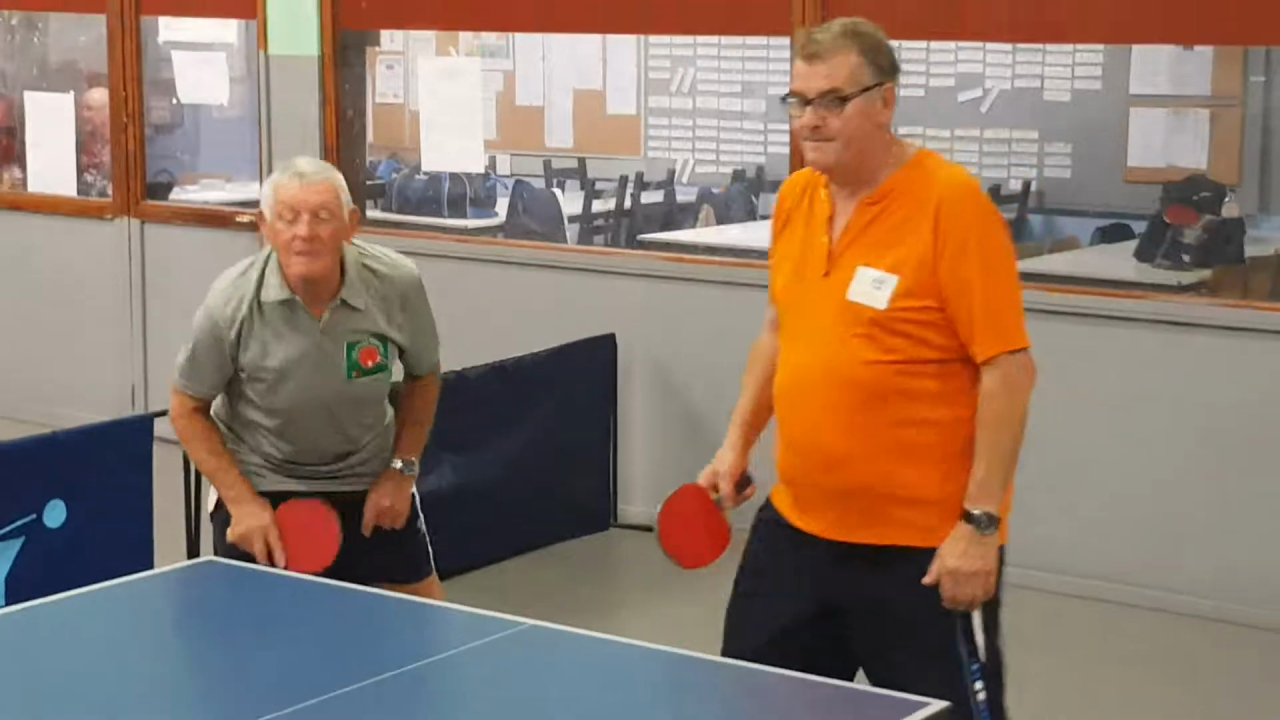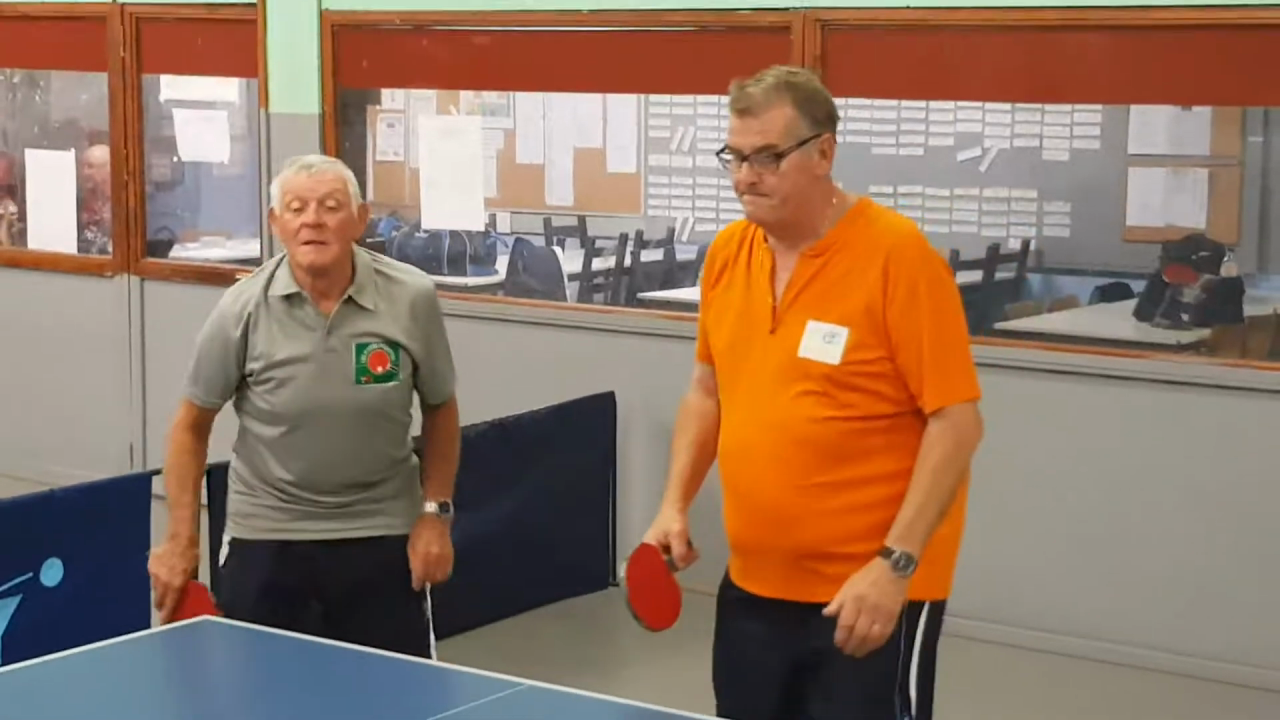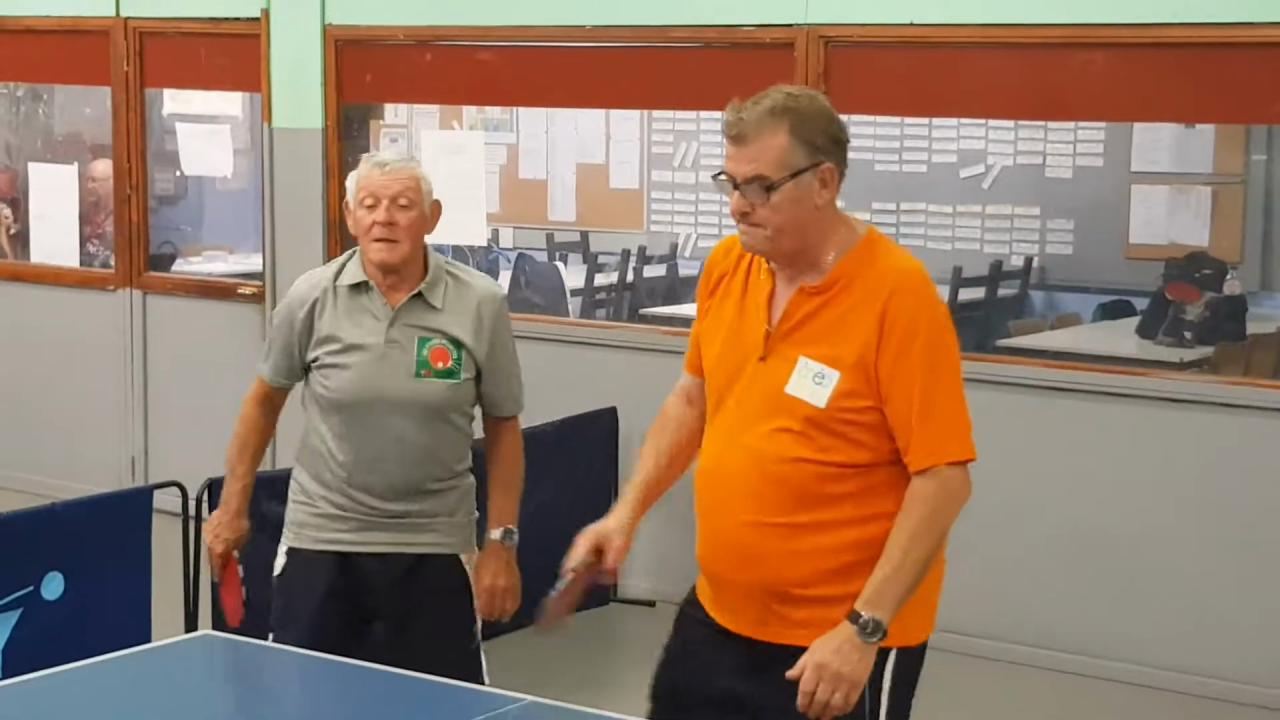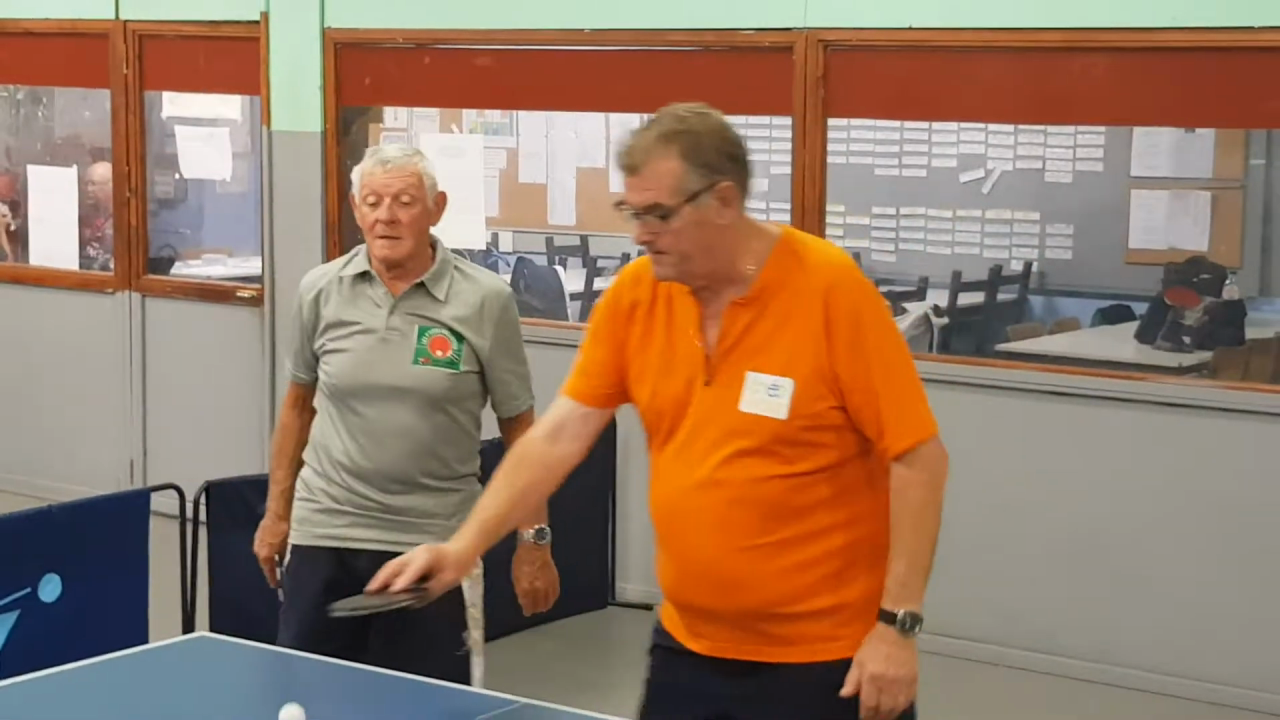
dt=0.3s
person 1, frame 1
left shoulder: (950, 203)
right shoulder: (793, 198)
left elbow: (1009, 373)
left wrist: (977, 525)
right wrist: (737, 443)
left hip: (921, 540)
right hip: (796, 524)
person 1, frame 2
left shoulder: (896, 253)
right shoulder: (727, 252)
left elbow: (958, 420)
left wrist: (895, 565)
right wrist: (675, 503)
left hip: (871, 588)
right hip: (754, 585)
person 1, frame 3
left shoulder: (897, 294)
right shoulder: (728, 265)
left elbow: (944, 478)
left wrist: (862, 629)
right wrist: (625, 513)
left hip: (842, 641)
right hip: (718, 615)
person 1, frame 4
left shoulder: (831, 289)
right shoulder: (633, 295)
left elbow: (917, 457)
right elbow: (559, 435)
left wrist: (898, 623)
right wrist: (463, 547)
left hip: (821, 651)
right hip: (689, 641)
person 2, frame 1
left shoulder: (396, 282)
right shoulder: (231, 302)
left elbow: (422, 376)
right elbow: (189, 409)
left wrist: (402, 470)
right wrist: (242, 502)
left hip: (367, 477)
right hip: (261, 482)
person 2, frame 2
left shoulder: (411, 297)
right shoulder: (243, 308)
left elbow: (440, 410)
right elbow: (191, 424)
left wrist: (435, 513)
right wrist: (179, 539)
left hip: (383, 531)
right hip: (267, 532)
person 2, frame 3
left shoulder: (480, 304)
right shoulder: (310, 299)
left elbow: (502, 426)
right elbow: (264, 402)
left wrist: (501, 540)
right wrist: (233, 508)
left hip: (433, 547)
right hip: (322, 543)
person 2, frame 4
left shoulder: (486, 299)
right shoulder: (320, 291)
left elbow: (519, 426)
left wrist: (534, 538)
right wrist: (277, 510)
left hip: (436, 546)
right hip: (324, 538)
